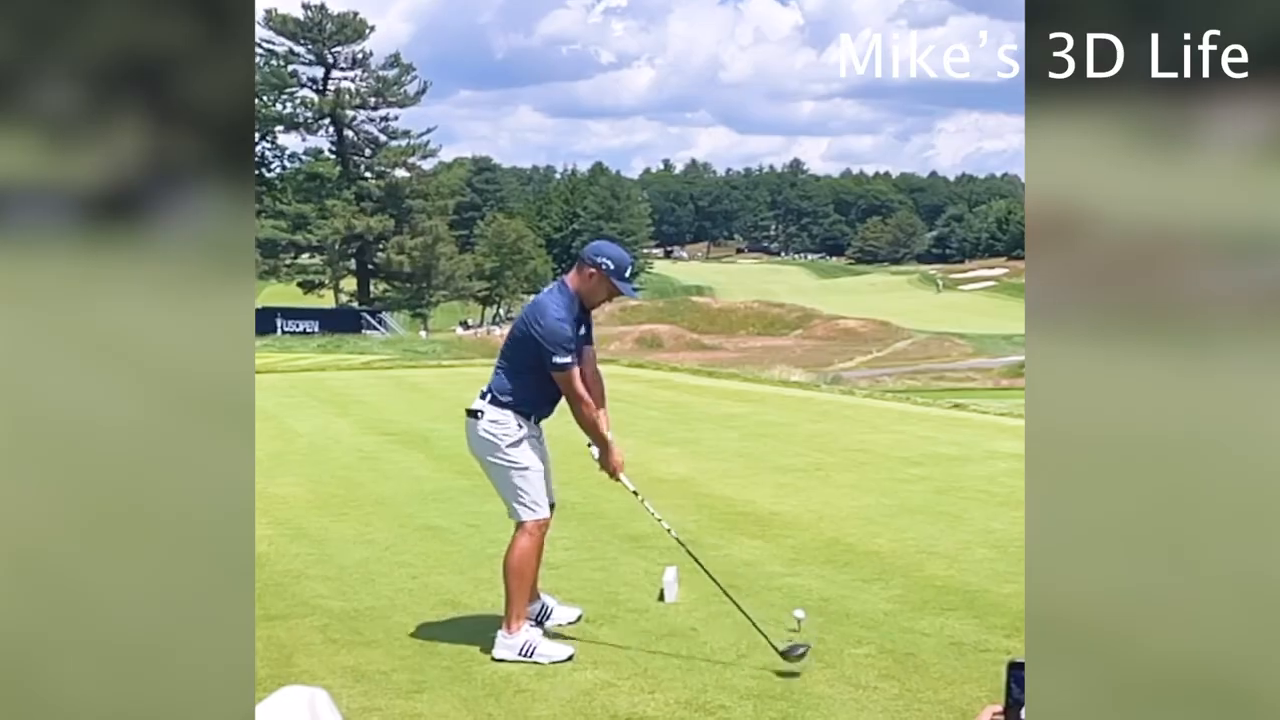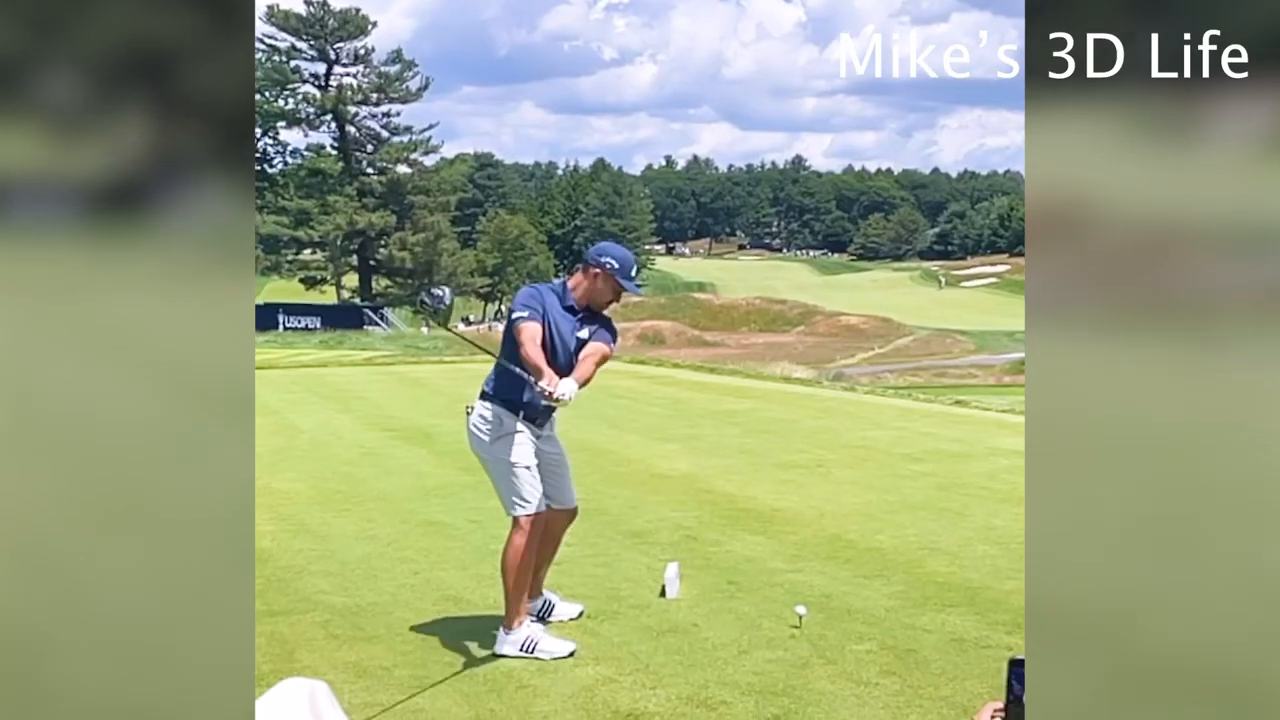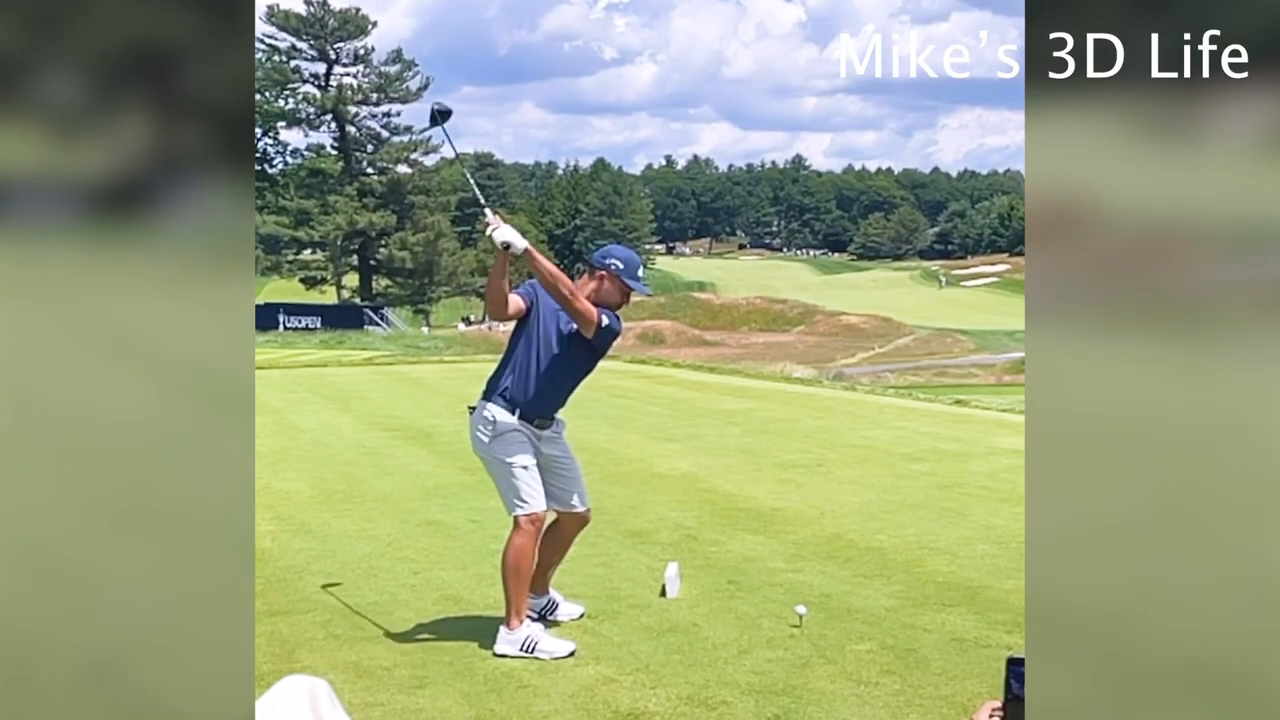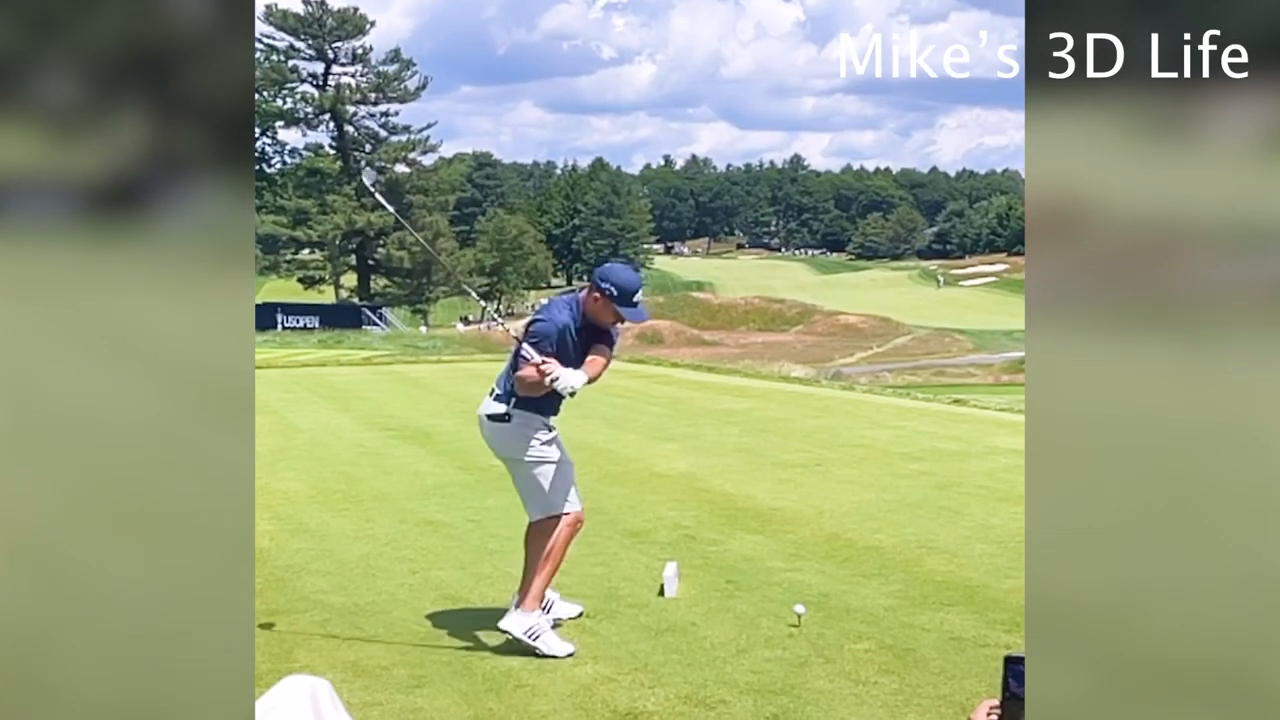
dt=0.3s
person 1, frame 1
left shoulder: (576, 311)
right shoulder: (552, 317)
left elbow: (591, 375)
right elbow: (575, 393)
left wrist: (605, 433)
right wrist: (604, 445)
left hip: (520, 424)
right hip: (503, 425)
left knee: (541, 512)
right knee: (533, 521)
left ankle: (532, 603)
right ankle: (512, 634)
person 1, frame 2
left shoulder: (603, 327)
right shoulder: (536, 296)
left elbow: (591, 358)
right elbow: (528, 342)
left wrist: (570, 384)
right wrist: (545, 376)
left hip: (541, 426)
right hip: (501, 421)
left knee: (562, 511)
right knee: (529, 517)
left ankle: (533, 598)
right ankle: (514, 629)
person 1, frame 3
left shoulder: (607, 324)
right shoulder: (538, 291)
left elbow: (569, 301)
right elbow: (498, 310)
left wrist: (524, 249)
right wrist: (501, 256)
left hip: (545, 427)
right hip: (501, 419)
left knee: (575, 515)
right knee: (530, 516)
left ankle: (537, 596)
right ankle: (515, 629)
person 1, frame 4
left shoulder: (601, 322)
right shoulder: (555, 321)
left elbow: (593, 366)
right elbow: (525, 383)
left wrist: (569, 376)
right wrist: (549, 376)
left hip: (515, 420)
right hip: (518, 422)
left knee: (547, 510)
right knee: (566, 516)
left ankle: (534, 596)
right ankle: (525, 615)
